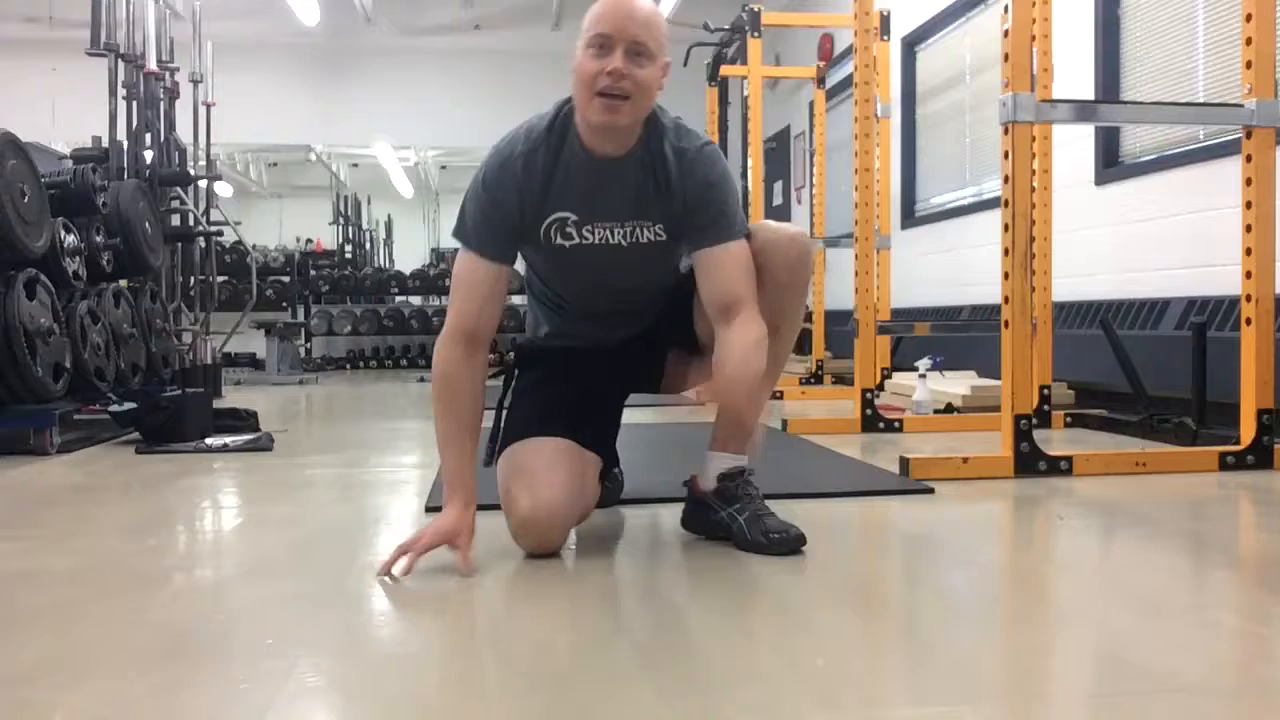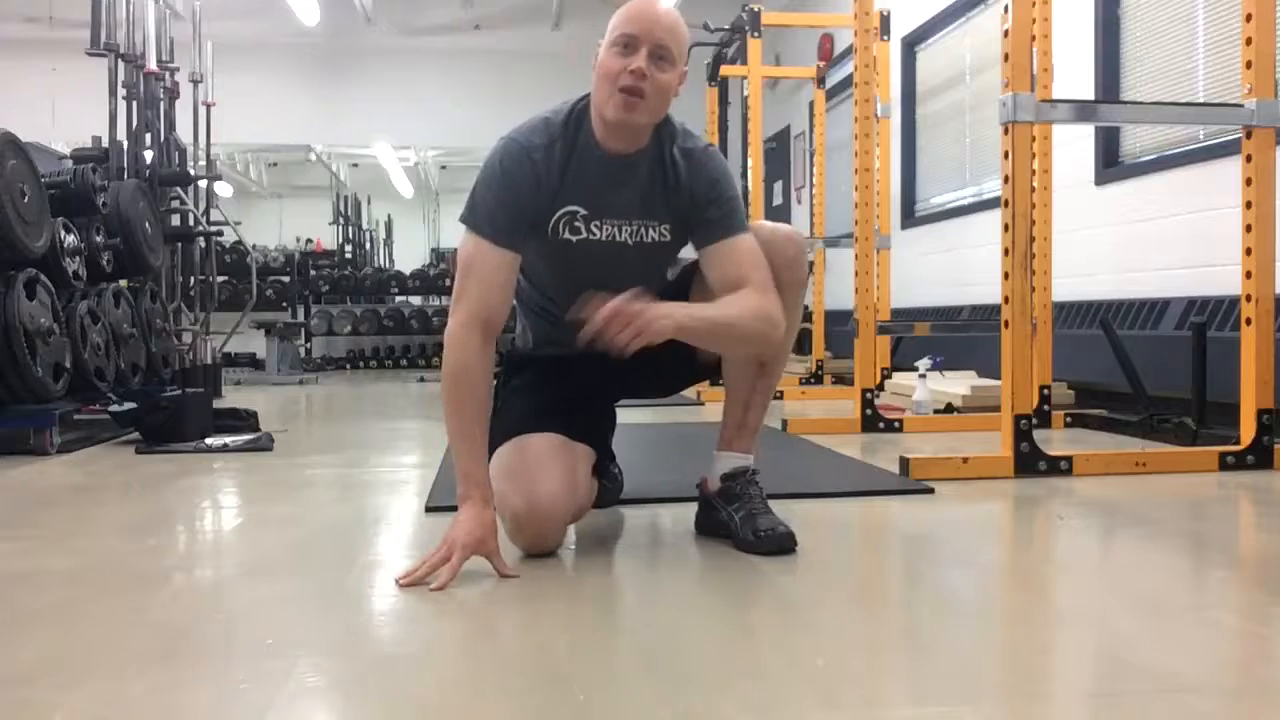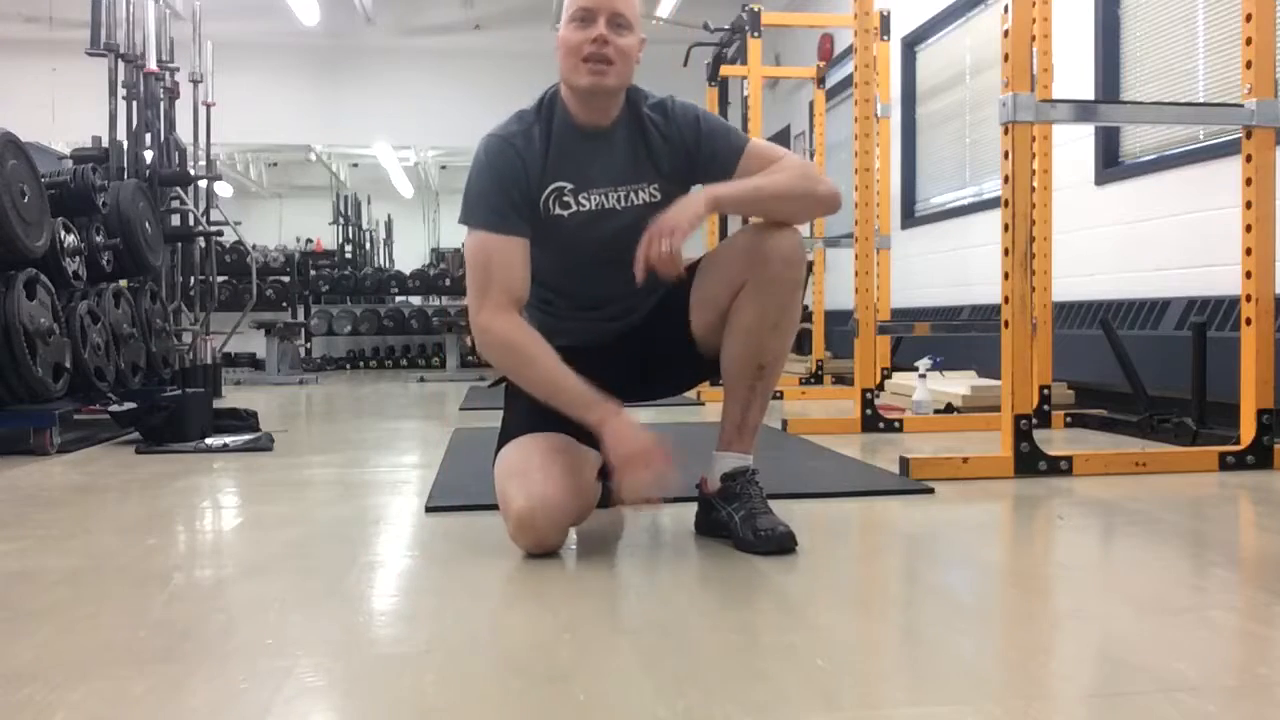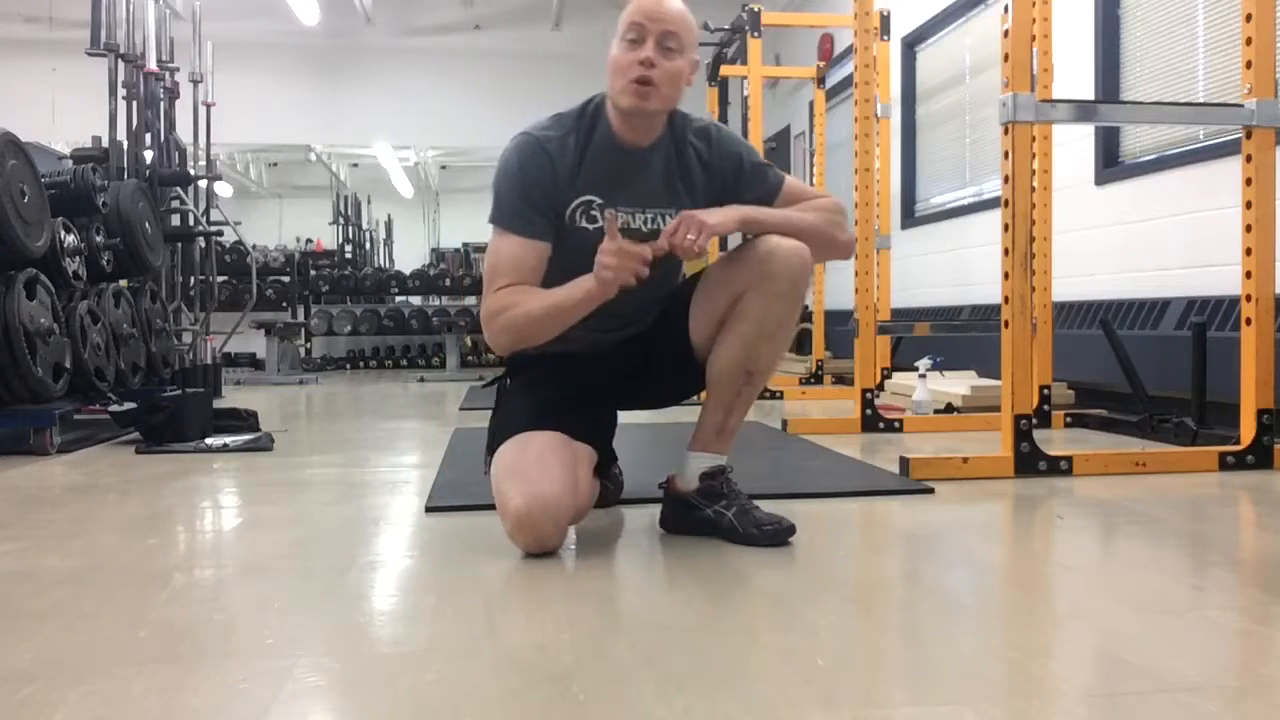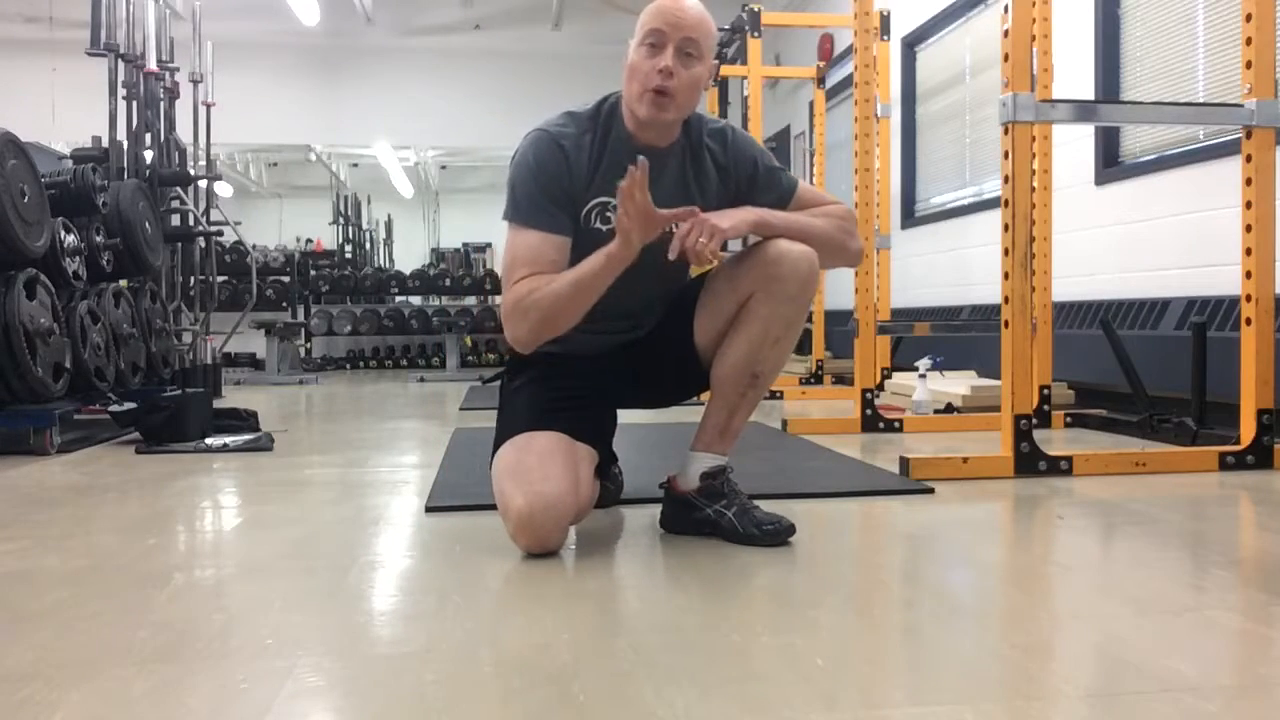
dt=0.5s
person 1, frame 1
left shoulder: (693, 163)
right shoulder: (516, 165)
left elbow: (737, 310)
right elbow: (464, 337)
left wrist: (739, 377)
right wrist: (458, 500)
left hip: (665, 324)
right hip: (568, 350)
left knee: (785, 247)
right knee: (538, 522)
left ankle: (722, 481)
right ankle: (595, 469)
person 1, frame 2
left shoulder: (697, 167)
right shoulder: (525, 157)
left elbow: (765, 324)
right elbow: (472, 327)
left wrist: (670, 317)
right wrist: (474, 502)
left hip: (656, 340)
right hip: (555, 358)
left knee: (782, 248)
right knee: (535, 522)
left ankle: (730, 482)
right ankle: (594, 471)
person 1, frame 3
left shoulder: (674, 126)
right shoulder: (509, 152)
left elbow: (820, 190)
right elbow: (493, 321)
left wrist: (706, 197)
right wrist: (609, 420)
left hip: (658, 327)
right hip: (563, 356)
left knee: (777, 245)
right knee: (536, 521)
left ankle: (728, 483)
right ankle: (594, 469)
person 1, frame 4
left shoulder: (709, 149)
right shoulder: (540, 153)
left elbow: (836, 230)
right elbow: (500, 323)
left wrist: (738, 215)
right wrist: (597, 283)
left hip: (658, 342)
right hip: (560, 362)
left knee: (784, 258)
right knee: (535, 520)
left ankle: (699, 484)
right ankle: (594, 469)
person 1, frame 5
left shoulder: (723, 151)
right shoulder: (554, 150)
left elbow: (847, 238)
right elbow: (522, 325)
left wrist: (750, 217)
right wrist: (622, 247)
left hip: (665, 340)
right hip: (565, 359)
left knee: (792, 262)
right knee: (536, 520)
left ankle: (700, 484)
right ankle: (593, 469)
